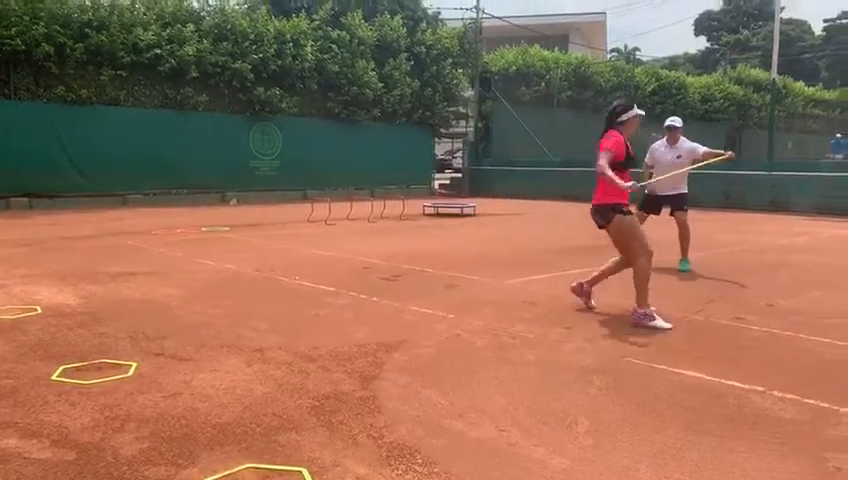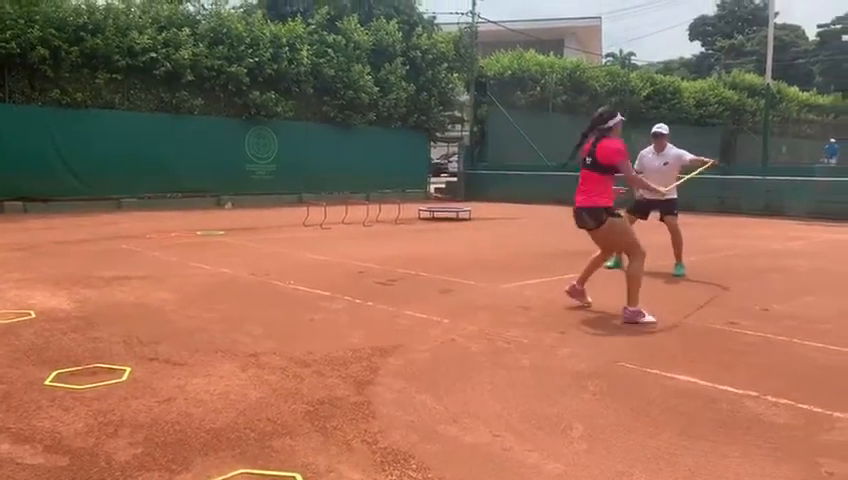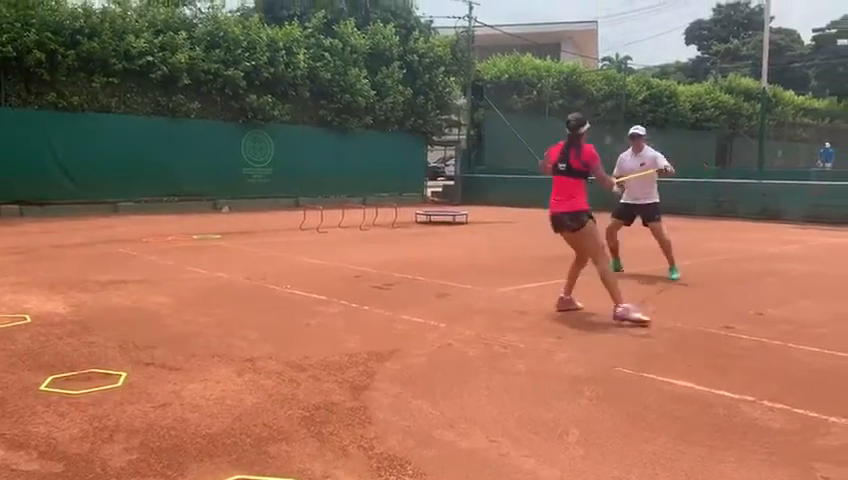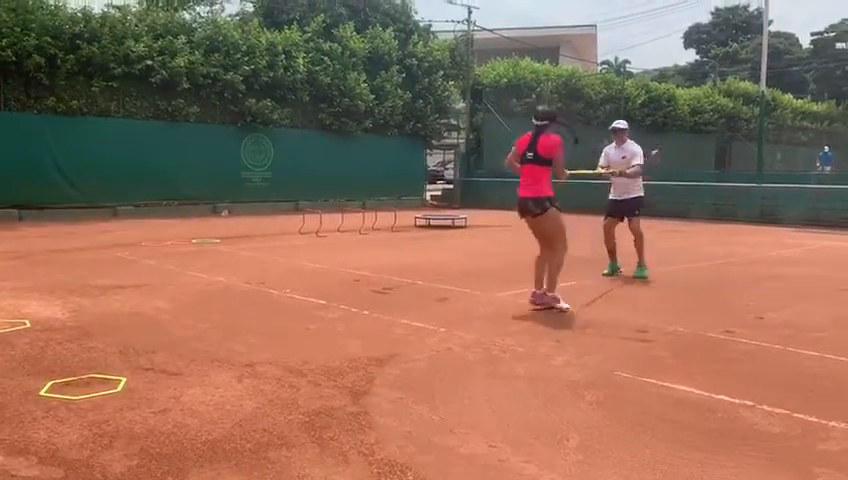
dt=0.2s
person 1, frame 1
left shoulder: (618, 138)
right shoulder: (615, 138)
right elbow: (601, 166)
right wrist: (620, 184)
left hip: (607, 206)
right hip: (611, 207)
left knee: (629, 259)
right knee: (644, 252)
left ankle: (585, 286)
right ankle: (642, 311)
person 1, frame 2
left shoulder: (590, 142)
right shoulder: (615, 146)
right elbow: (631, 177)
right wrist: (655, 189)
left hip: (581, 210)
right hip: (598, 210)
left knee: (608, 251)
right knee: (636, 254)
left ankle: (578, 287)
right ankle: (632, 309)
person 1, frame 3
left shoulder: (557, 149)
right shoulder: (587, 151)
left elbow: (545, 167)
right elbow: (602, 180)
right wrist: (612, 185)
left hip: (556, 214)
right hip: (575, 214)
left knee: (583, 255)
right knee: (601, 260)
left ankle: (565, 298)
right ankle: (622, 308)
person 1, frame 4
left shoulder: (524, 139)
right shoulder: (554, 140)
left elbow: (509, 163)
right elbow: (560, 173)
right wrist: (562, 173)
left hip: (523, 199)
right hip: (541, 199)
left knee: (546, 246)
right knee: (560, 245)
left ankle: (538, 292)
right ankle: (549, 294)
person 2, frame 1
left shoulder: (689, 147)
right shoulder: (655, 147)
left elbow: (707, 153)
right elbow: (647, 167)
left wrist: (725, 153)
right wrist: (648, 183)
left hip: (678, 191)
right hip: (655, 191)
left knee: (682, 221)
right knee: (636, 220)
left ankle: (684, 259)
person 2, frame 2
left shoulder: (676, 154)
right shoulder: (644, 154)
left elbow: (694, 160)
right elbow: (636, 174)
left wrist: (706, 161)
right wrist: (637, 190)
left hip: (667, 197)
right hip: (645, 196)
left knee: (673, 226)
left ankle: (679, 263)
right ankle: (618, 258)
person 2, frame 3
left shoulder: (653, 155)
right shoulder: (623, 157)
left elbow: (669, 170)
right elbow: (615, 177)
left wrist: (666, 169)
left hip: (649, 201)
right hip: (628, 200)
left knee: (658, 232)
right knee: (611, 229)
left ankle: (673, 267)
right ankle: (616, 263)
person 2, frame 4
left shoulder: (635, 149)
right shoulder: (608, 150)
left elbow: (638, 172)
right elbow: (601, 168)
left wrist: (622, 173)
right wrist: (603, 171)
left hip: (634, 195)
right hip: (616, 195)
left knee: (634, 227)
right knee: (608, 227)
left ankle: (641, 265)
right ankle: (614, 265)
